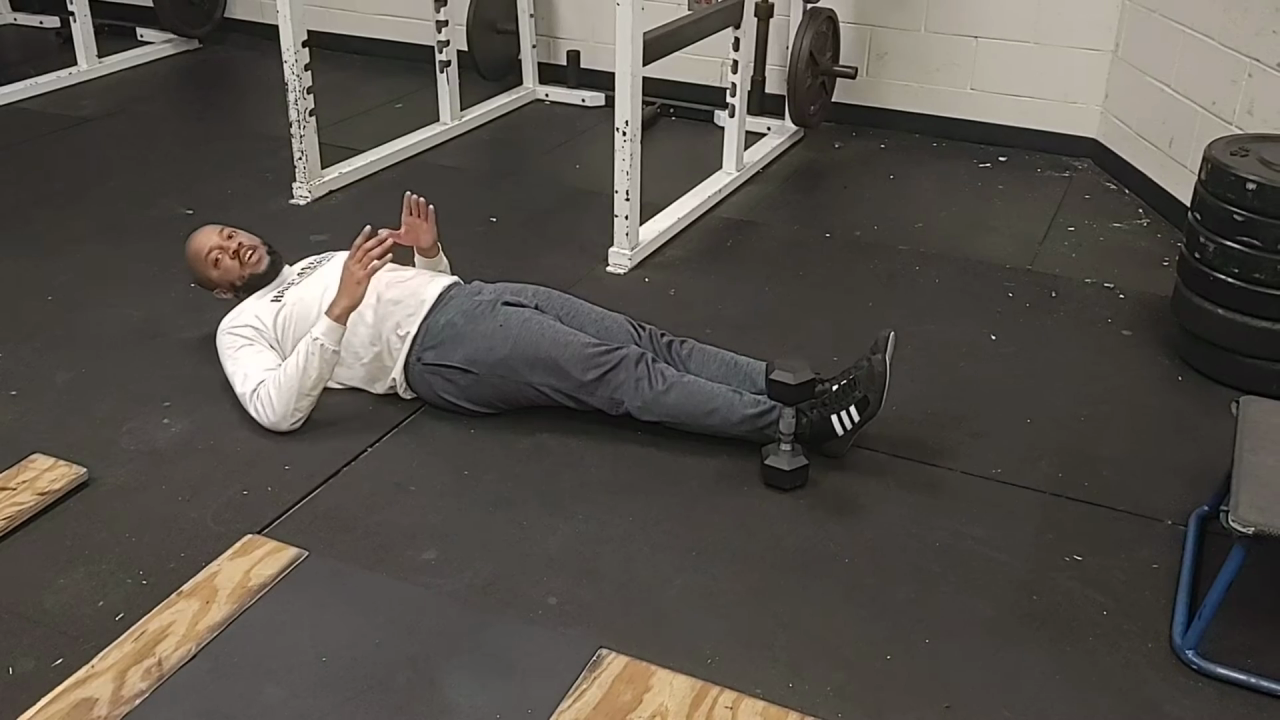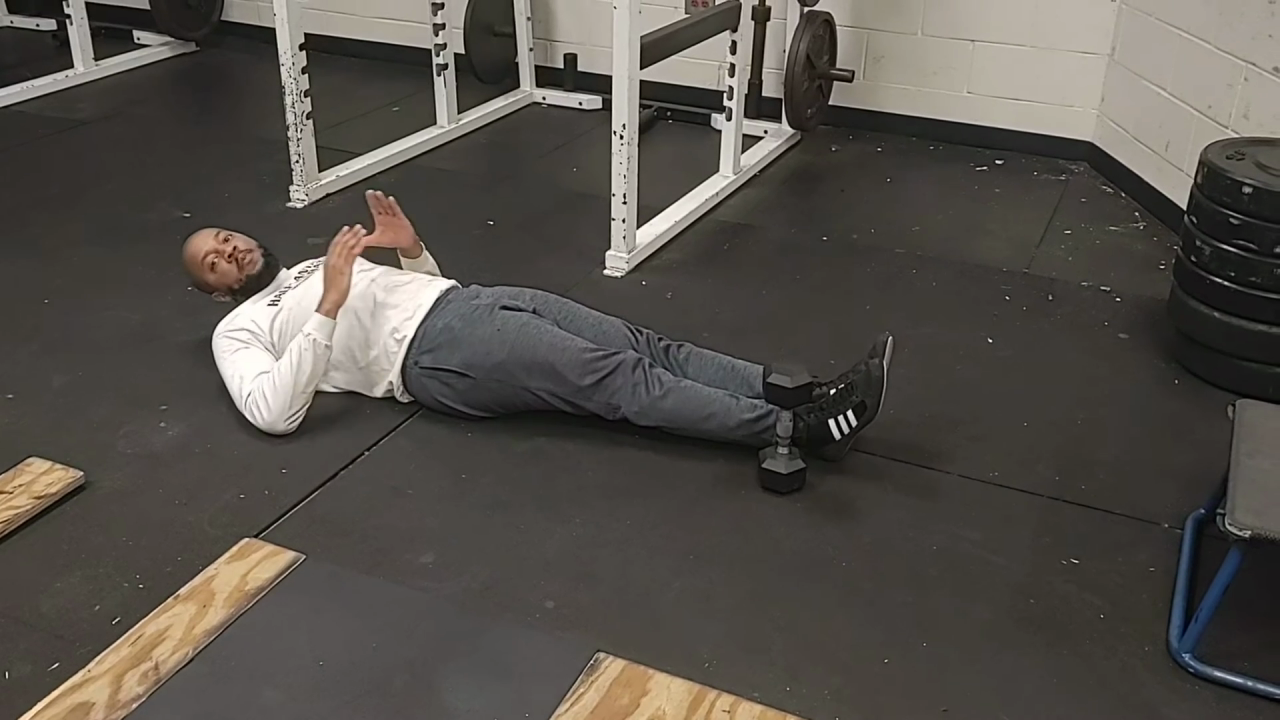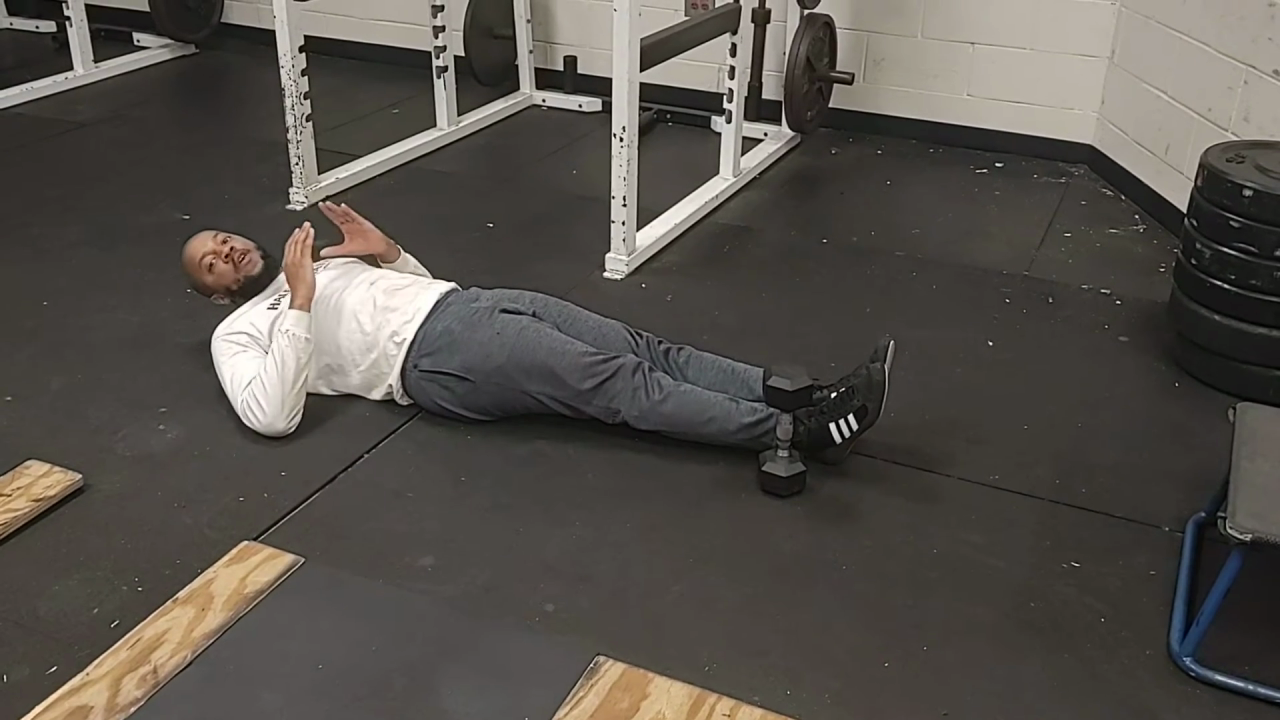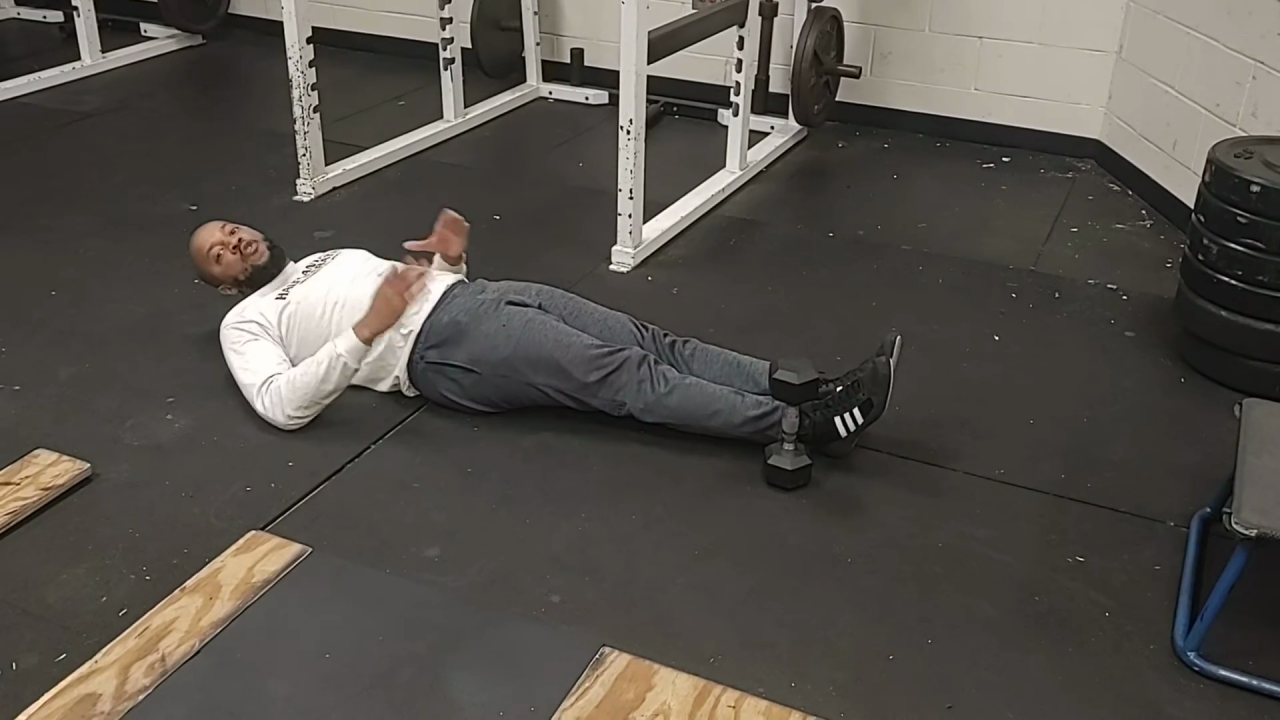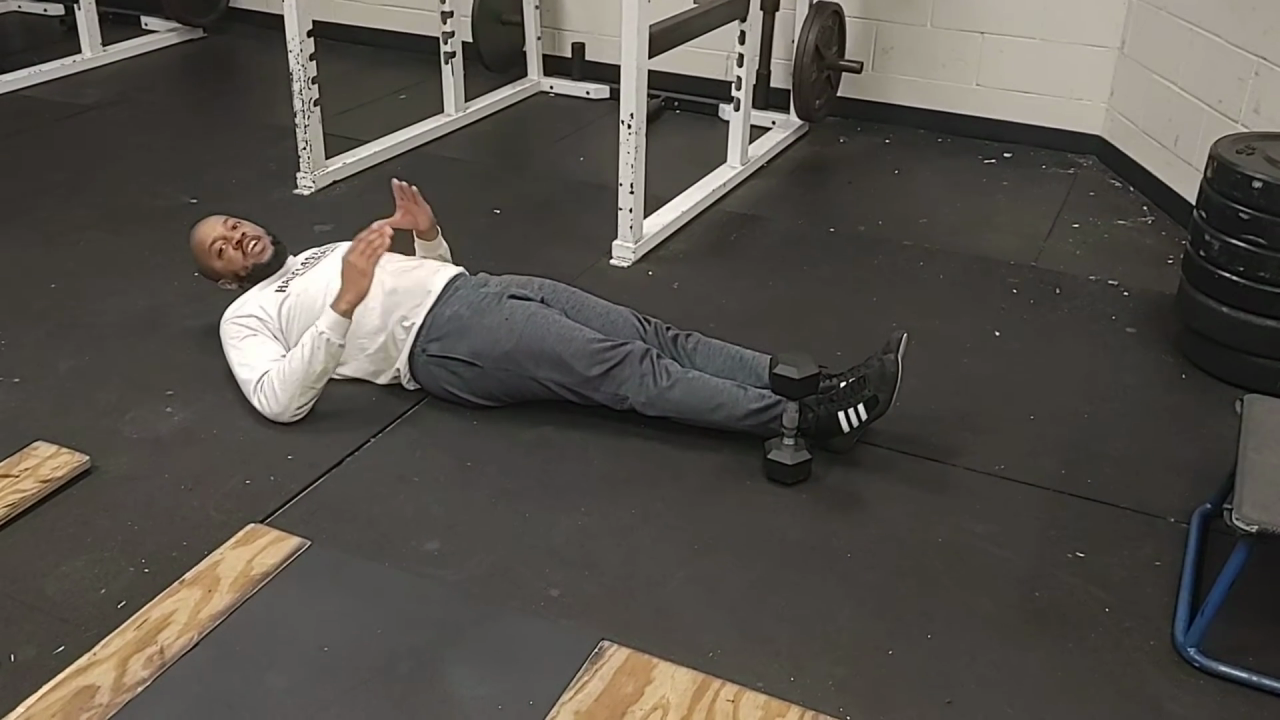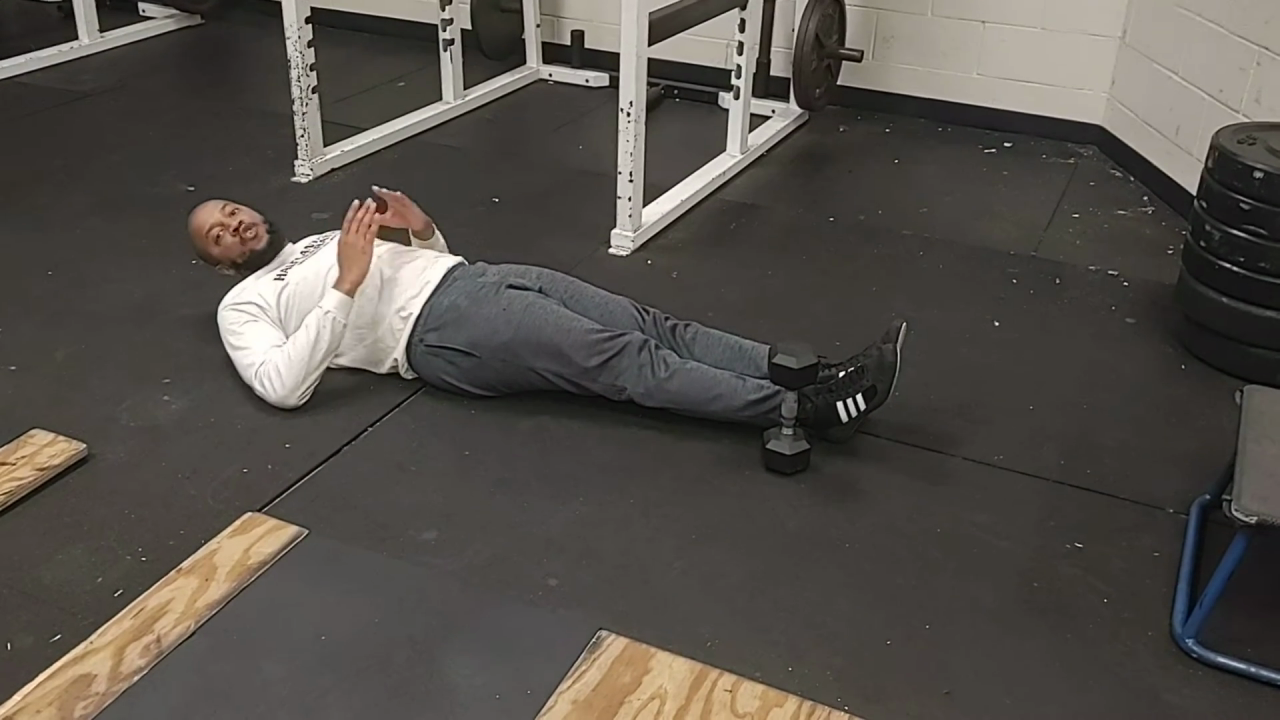
dt=0.7s
person 1, frame 1
left shoulder: (321, 263)
right shoulder: (243, 326)
right elbow: (279, 408)
left wrist: (427, 248)
right wrist: (341, 307)
left hip: (469, 297)
right hip: (437, 351)
left knee: (641, 340)
right knee: (619, 374)
left ankle: (805, 388)
right ankle: (797, 423)
person 1, frame 2
left shoulder: (313, 266)
right shoulder: (240, 330)
right elbow: (275, 412)
left wrist: (408, 245)
right wrist: (329, 302)
left hip: (468, 302)
right hip: (434, 355)
left knee: (638, 346)
right knee: (614, 380)
left ankle: (805, 393)
right ankle: (794, 428)
person 1, frame 3
left shoulder: (321, 263)
right shoulder: (237, 333)
right elbow: (271, 415)
left wrist: (385, 250)
right wrist: (301, 302)
left hip: (467, 304)
right hip: (433, 358)
left knee: (640, 349)
right knee: (615, 384)
left ankle: (807, 395)
right ankle: (796, 431)
person 1, frame 4
left shoulder: (327, 261)
right shoulder: (247, 322)
right elbow: (286, 405)
left wrist: (447, 257)
right wrist: (368, 328)
left hip: (472, 296)
right hip: (441, 349)
left knee: (645, 342)
right knee: (621, 376)
left ankle: (809, 389)
right ankle: (799, 424)
person 1, frame 5
left shoulder: (325, 254)
right shoulder: (247, 316)
right elbow: (281, 399)
left wrist: (426, 231)
right wrist: (345, 299)
left hip: (476, 290)
right hip: (441, 344)
left knee: (648, 335)
right knee: (621, 370)
left ankle: (811, 382)
right ankle: (803, 418)
person 1, frame 6
left shoulder: (326, 241)
right shoulder: (244, 304)
right elbow: (285, 385)
left wrist: (422, 228)
right wrist: (346, 283)
left hip: (470, 277)
right hip: (440, 332)
left knee: (646, 326)
right knee: (619, 360)
left ankle: (810, 373)
right ankle: (800, 408)
